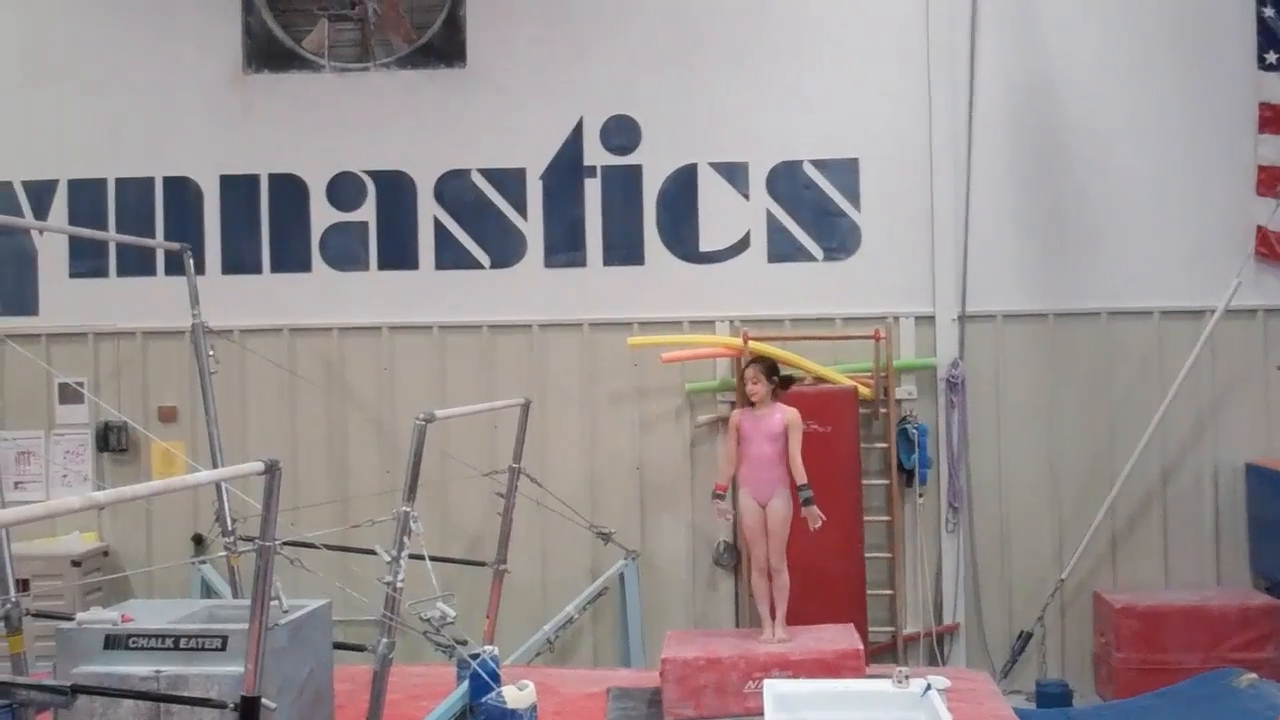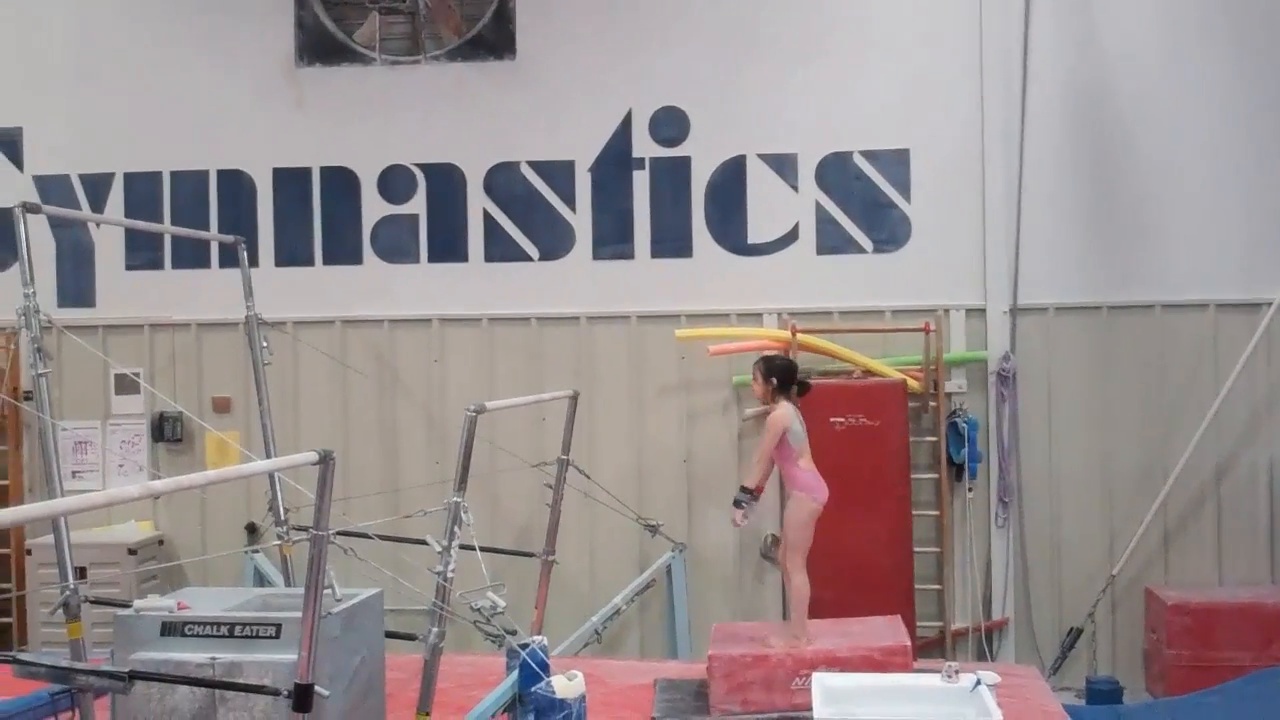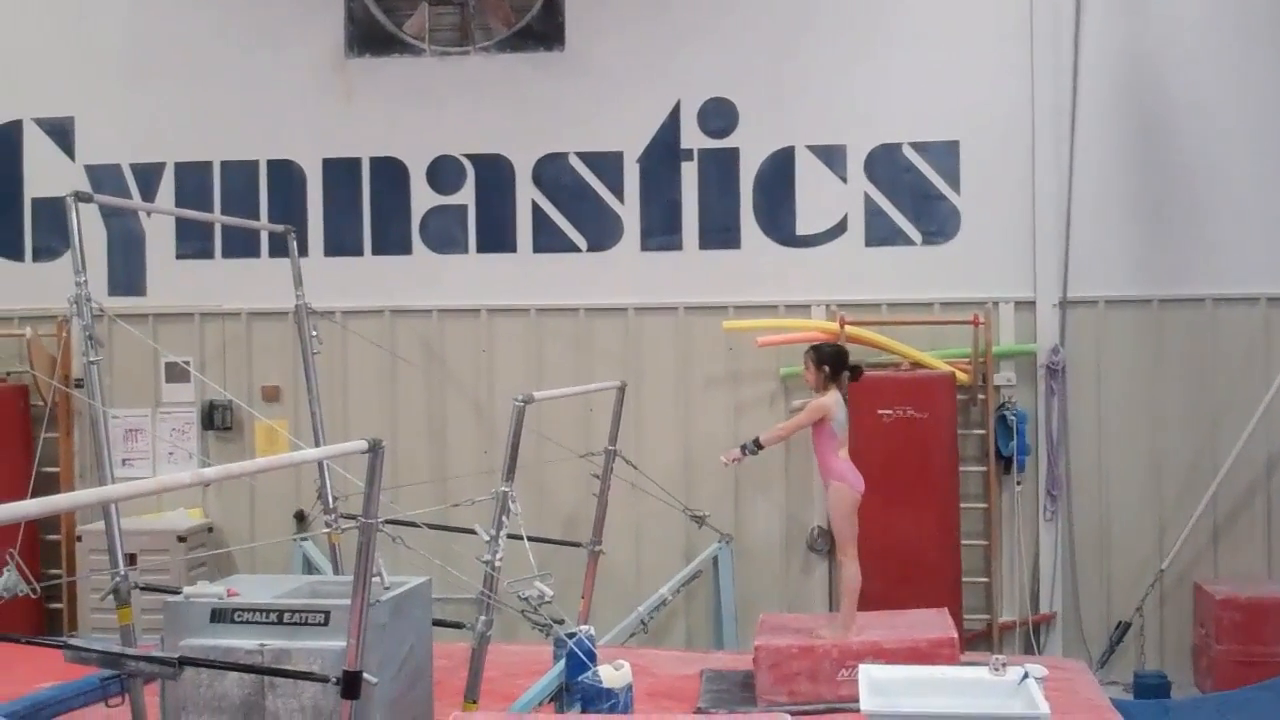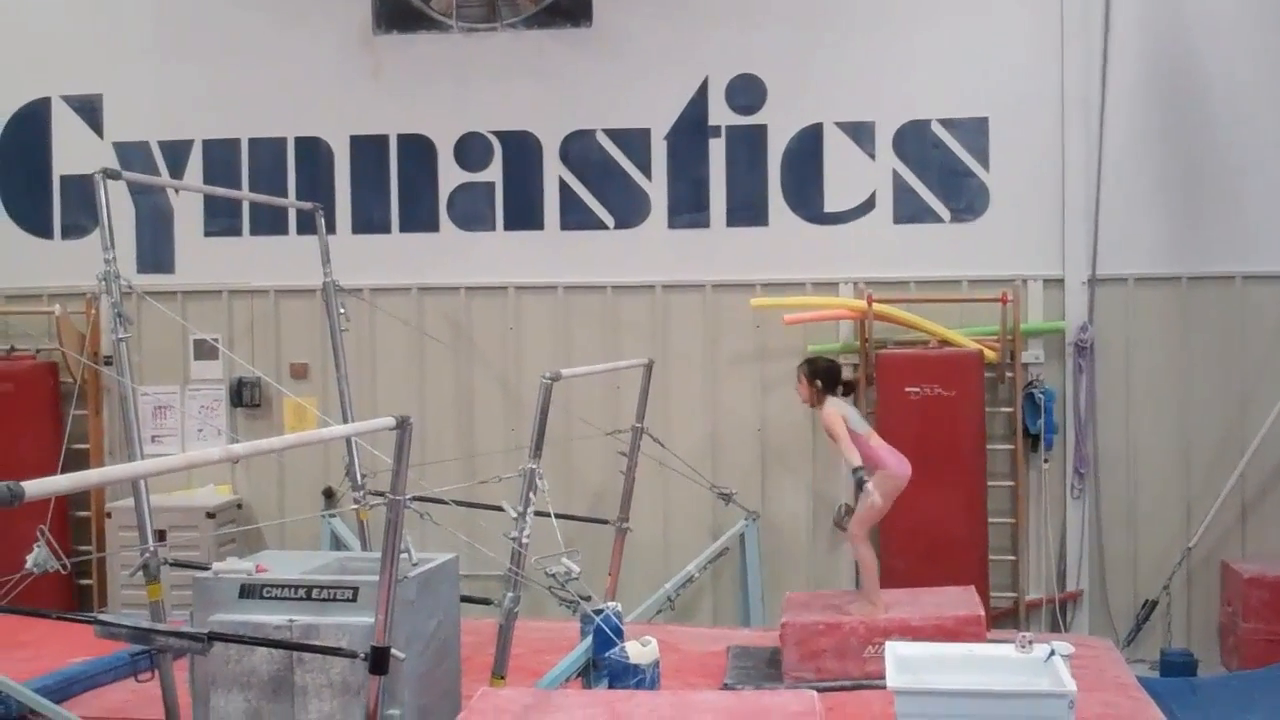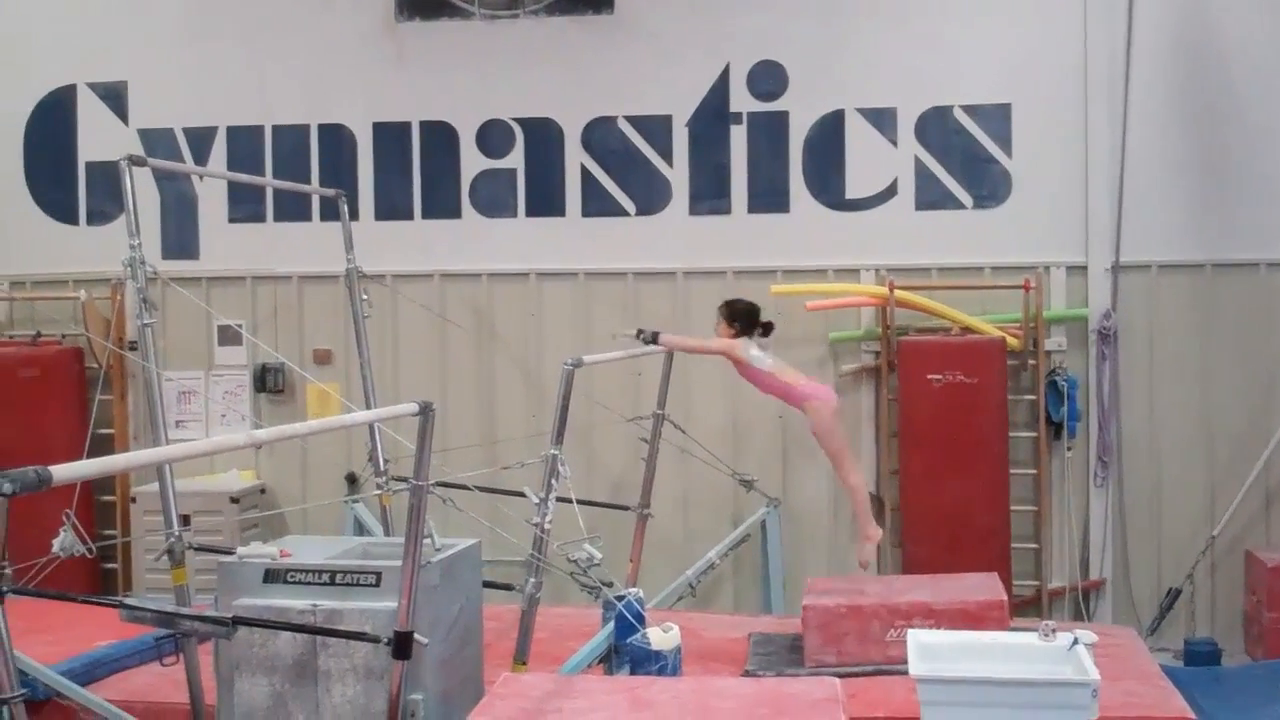
dt=1s
person 1, frame 1
left shoulder: (789, 415)
right shoulder: (738, 418)
left elbow: (795, 459)
right elbow: (731, 458)
left wrist: (807, 500)
right wrist: (719, 494)
left hip: (778, 493)
right hip: (748, 493)
left knee: (776, 562)
right knee: (757, 563)
left ankle: (780, 624)
right ankle: (767, 625)
person 1, frame 2
left shoulder: (778, 416)
right shoulder: (785, 411)
left elbow: (760, 462)
right elbow: (768, 462)
left wrist: (741, 501)
right wrist: (752, 498)
left hip: (804, 492)
right hip: (804, 490)
left knee: (794, 565)
right knee: (787, 561)
left ankle: (797, 634)
right ankle: (797, 628)
person 1, frame 3
left shoulder: (825, 403)
right shoulder: (832, 399)
left elbow: (784, 431)
right elbow: (790, 428)
left wrist: (744, 449)
right wrist: (748, 449)
left hip: (841, 482)
right hip: (840, 481)
left knee: (847, 555)
right knee: (844, 555)
left ankle: (846, 626)
right ankle: (844, 622)
person 1, frame 4
left shoulder: (828, 412)
right shoulder: (835, 405)
left elbow: (848, 448)
left wrist: (863, 482)
left hip: (889, 470)
right hip: (891, 466)
left knee: (856, 532)
right knee: (859, 531)
left ankle: (873, 603)
right ankle: (870, 597)
person 1, frame 5
left shoulder: (735, 346)
right shoulder: (746, 345)
left elbow: (690, 345)
right elbow: (693, 345)
left wrist: (651, 336)
right wrist: (661, 337)
left hip: (816, 399)
right hip: (818, 395)
left knee: (844, 468)
right knee: (845, 465)
left ankle: (868, 533)
right ankle: (869, 529)
